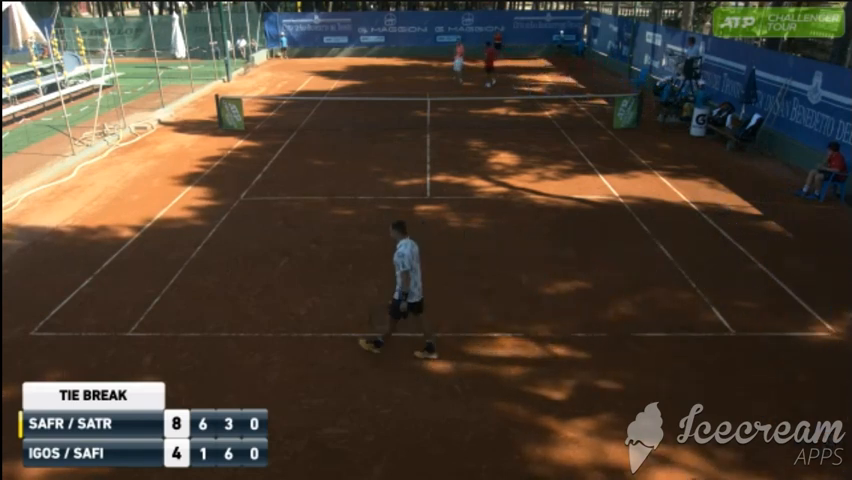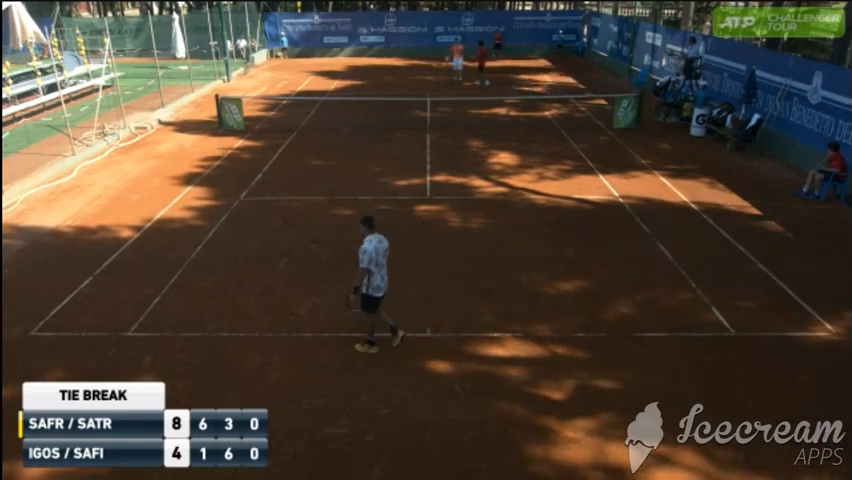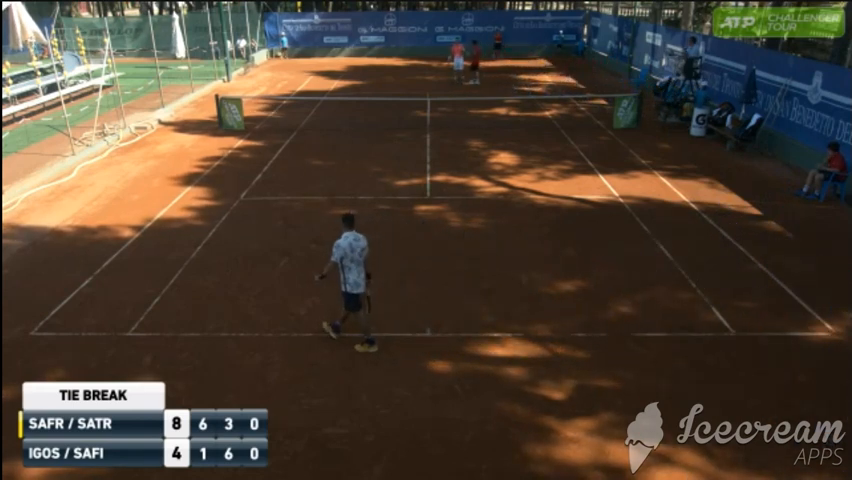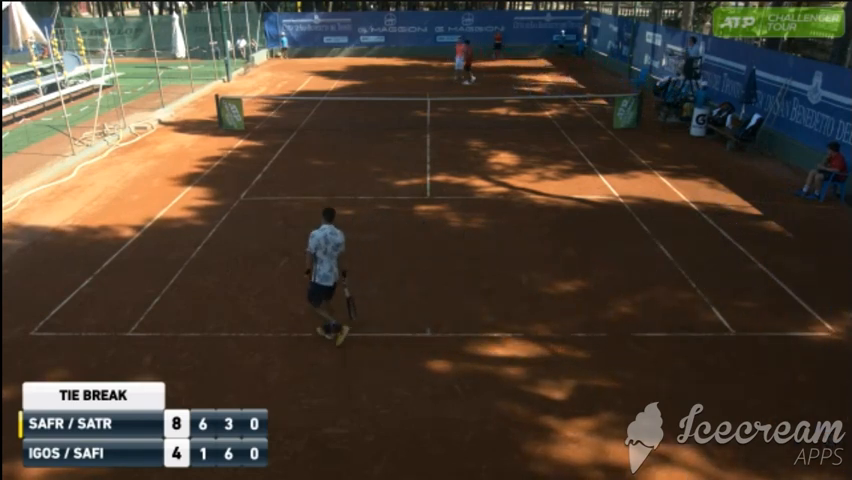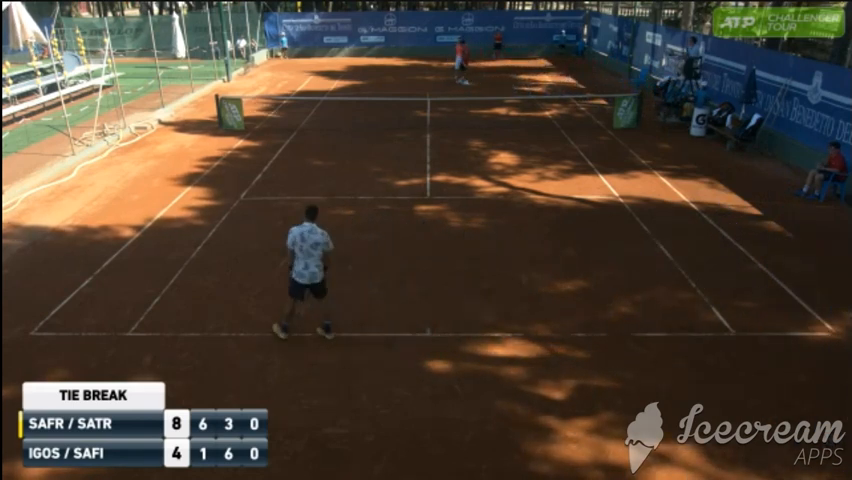
dt=0.3s
person 1, frame 1
left shoulder: (402, 252)
right shoulder: (412, 245)
left elbow: (405, 276)
left wrist: (403, 299)
left hip: (406, 293)
right hip: (417, 291)
left knee: (393, 321)
right knee: (419, 318)
left ankle: (376, 344)
right ankle: (430, 349)
person 1, frame 2
left shoulder: (366, 248)
right shoulder: (383, 240)
left elbow: (362, 271)
left wrist: (355, 290)
left hip: (372, 287)
right hip: (382, 283)
left knee: (369, 314)
right knee: (375, 310)
left ankle: (370, 344)
right ankle: (396, 330)
person 1, frame 3
left shoulder: (341, 244)
right shoulder: (362, 239)
left elbow: (332, 263)
left wrist: (321, 276)
right wrist: (367, 276)
left hip: (350, 284)
right hip: (360, 281)
left knee: (358, 313)
right knee: (349, 307)
left ankle: (370, 342)
right ankle: (335, 328)
person 1, frame 4
left shoulder: (316, 235)
right shoulder: (340, 235)
left elbow: (310, 256)
right elbow: (340, 256)
left wrist: (308, 271)
right wrist: (343, 273)
left hip: (320, 277)
right hip: (333, 276)
left knee: (316, 306)
right knee: (327, 302)
left ankle: (339, 327)
right ankle: (328, 330)
person 1, frame 5
left shoulder: (294, 231)
right shoulder: (323, 234)
left elbow: (290, 252)
right elbow: (326, 254)
left wrist: (291, 267)
right wrist: (325, 268)
left hip: (299, 274)
right hip: (317, 274)
left knee: (294, 301)
right knee: (322, 301)
left ankle: (284, 328)
right ankle: (327, 329)
